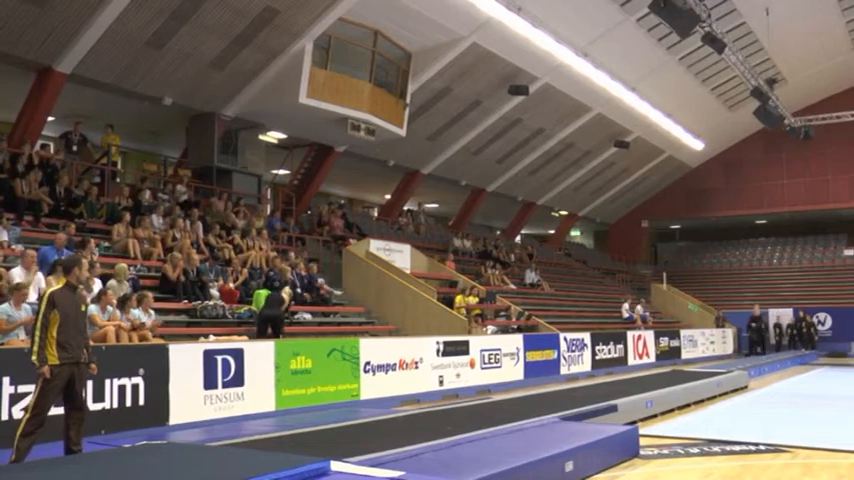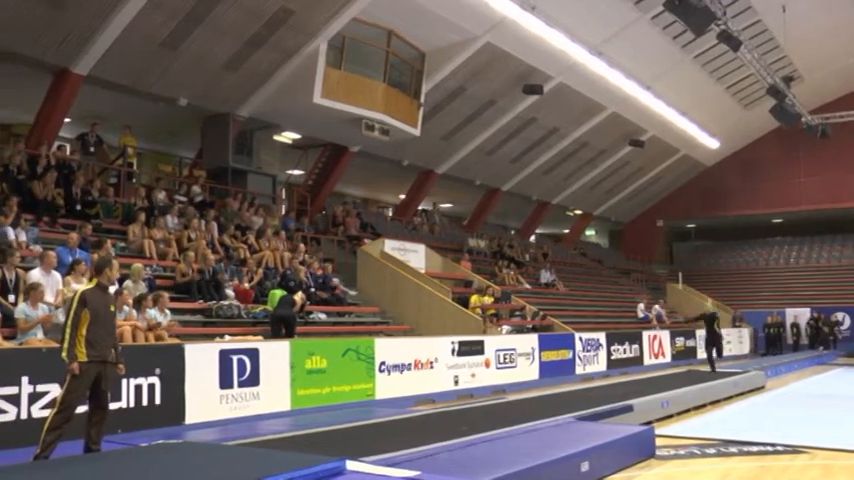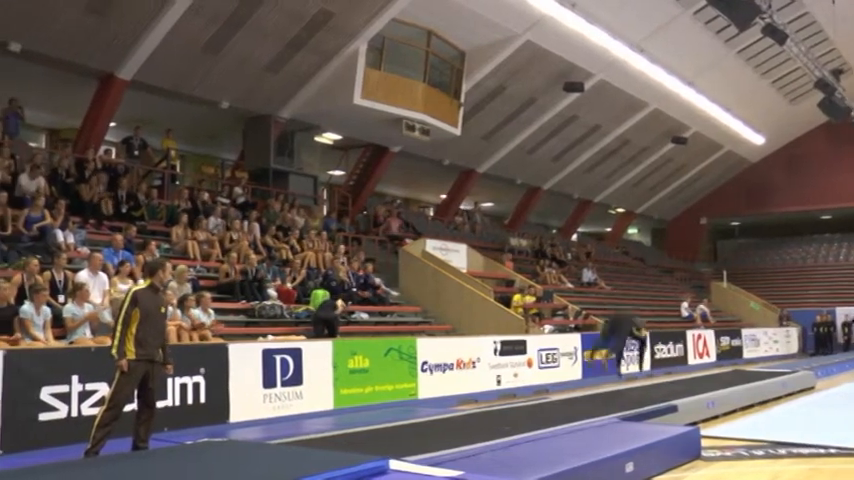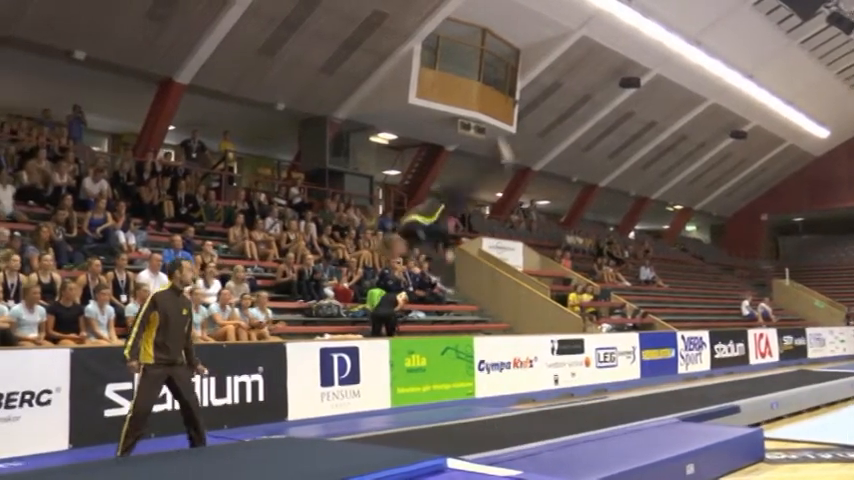
dt=1s
person 1, frame 1
left shoulder: (80, 299)
right shoulder: (53, 295)
right elbow: (40, 329)
left wrist: (90, 359)
right wrist: (41, 361)
left hip: (78, 364)
right hip: (56, 364)
left knee: (77, 410)
right knee: (37, 412)
left ankle: (74, 452)
right ankle: (17, 458)
person 1, frame 2
left shoulder: (110, 299)
right shoulder: (84, 294)
right elbow: (70, 326)
left wrist: (118, 359)
right wrist: (70, 358)
left hip: (105, 362)
right hip: (84, 361)
left knee: (100, 408)
right knee: (65, 407)
left ankle: (93, 450)
right ankle: (42, 454)
person 1, frame 3
left shoulder: (161, 300)
right shoulder: (136, 293)
right elbow: (121, 324)
left wrist: (166, 359)
right wrist: (119, 355)
left hip: (153, 361)
right hip: (133, 359)
left knee: (148, 406)
right knee: (115, 404)
left ankle: (140, 447)
right ankle: (92, 450)
person 1, frame 4
left shoulder: (186, 303)
right shoulder: (157, 297)
right elbow: (138, 326)
left wrist: (194, 362)
right wrist: (131, 355)
left hip: (177, 364)
right hip: (153, 363)
left knee: (191, 405)
right knee: (141, 409)
left ankle: (199, 446)
right ankle: (123, 454)
